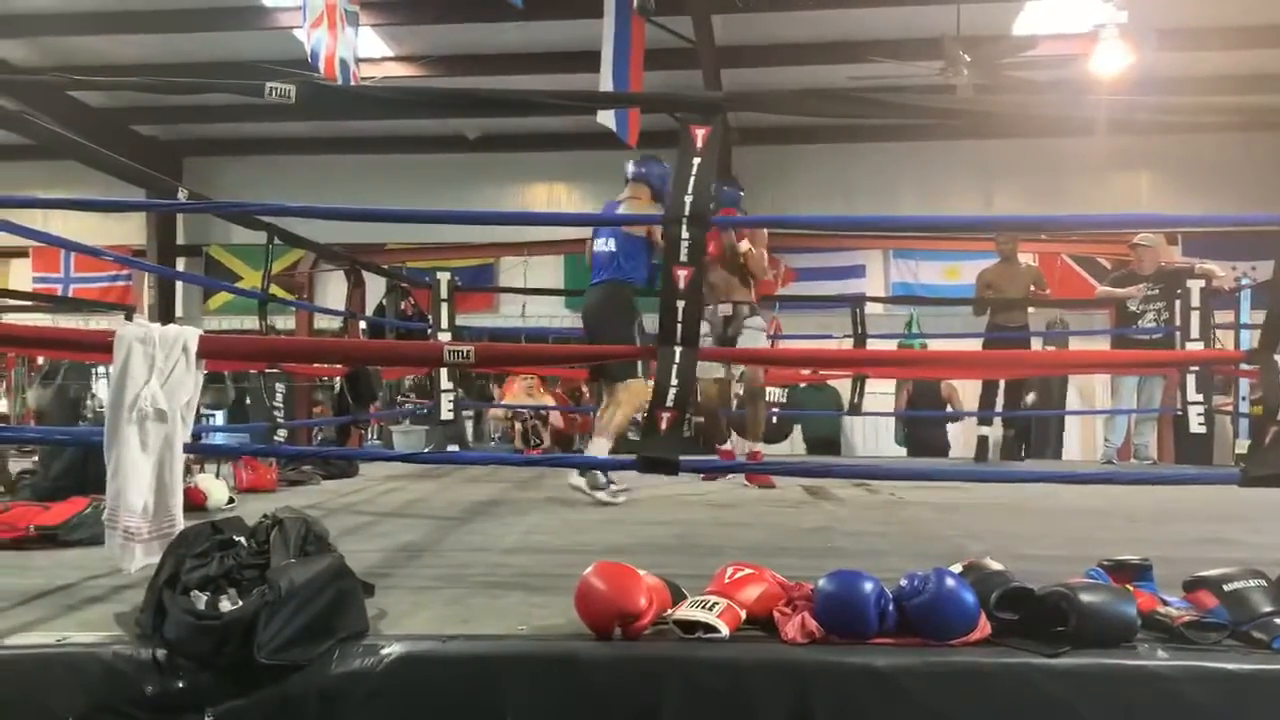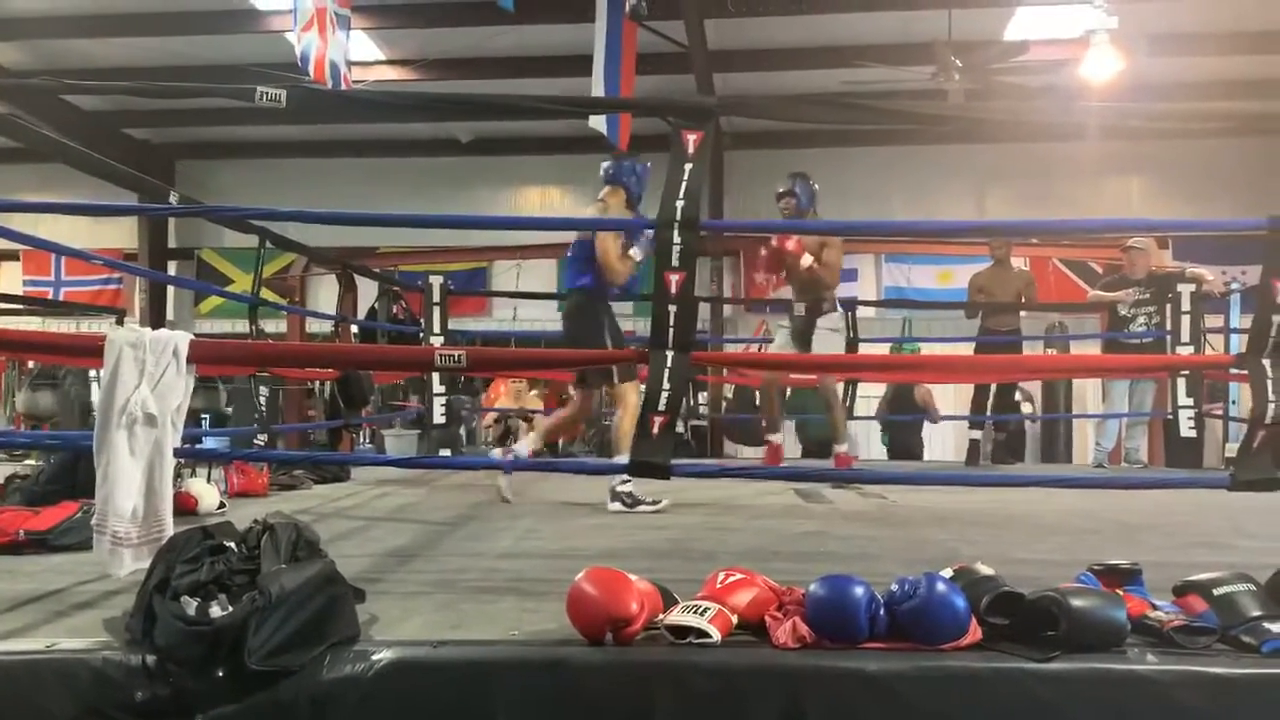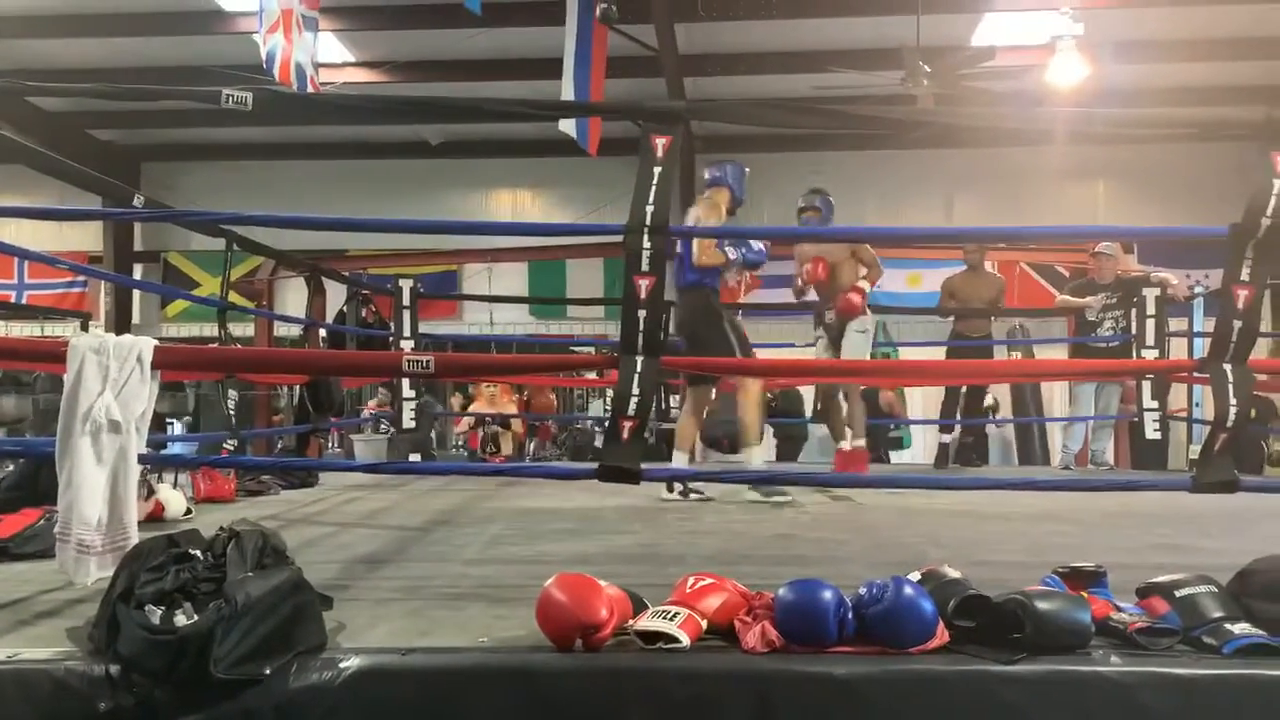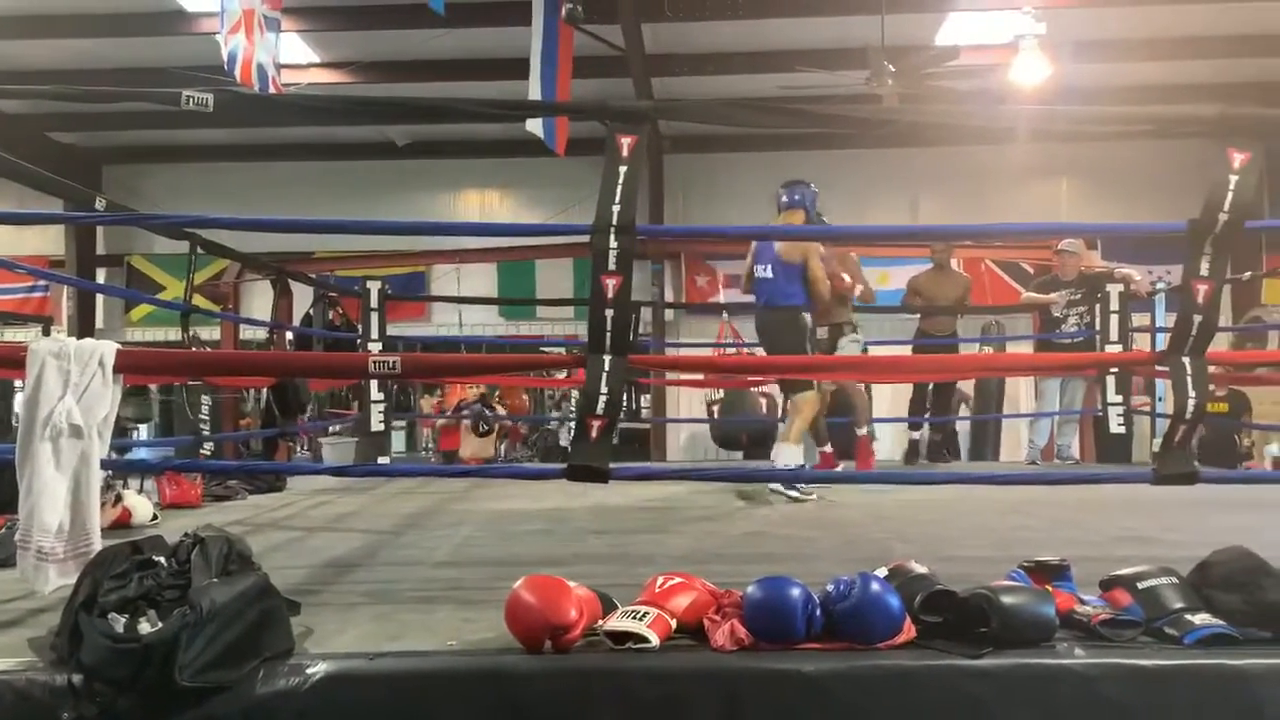
dt=0.7s
person 1, frame 1
left shoulder: (607, 213)
right shoulder: (648, 211)
left hip: (594, 301)
right hip: (618, 301)
left knee: (613, 392)
right knee: (634, 391)
left ankle: (594, 471)
right ankle: (591, 467)
person 1, frame 2
left shoulder: (593, 214)
right shoulder: (605, 217)
right elbow: (614, 275)
left wrist: (629, 247)
right wrist: (638, 249)
left hip: (583, 309)
right hip: (591, 310)
left knee: (582, 404)
right knee: (628, 394)
left ankle: (512, 456)
right ankle: (621, 489)
person 1, frame 3
left shoulder: (698, 212)
right shoulder: (711, 208)
right elbow: (701, 257)
left wrist: (734, 257)
right wrist: (738, 255)
left hip: (688, 304)
right hip: (702, 304)
left knee: (696, 394)
right knee: (749, 384)
left ankle: (676, 480)
person 1, frame 4
left shoulder: (761, 239)
right shoulder: (806, 241)
left elbow: (748, 286)
right elbow: (822, 295)
right wrist: (820, 273)
left hip: (766, 320)
right hip: (789, 321)
left knee: (795, 393)
right knee: (807, 399)
left ankle: (790, 466)
right ankle: (782, 472)
person 2, frame 1
left shoulder: (753, 232)
right shoulder: (702, 235)
left elbow: (761, 275)
left wrist: (741, 241)
right wrist: (704, 255)
left hip: (746, 318)
right hip: (711, 320)
left knee: (755, 383)
right knee: (709, 398)
left ankle: (754, 460)
right ankle: (725, 455)
person 2, frame 2
left shoulder: (827, 232)
right shoulder: (785, 233)
left elbow: (831, 279)
left wrist: (801, 256)
right wrist: (773, 262)
left hip: (823, 314)
right hip: (795, 315)
left knee: (826, 385)
right knee: (769, 381)
left ankle: (843, 458)
right ankle: (774, 447)
person 2, frame 3
left shoulder: (847, 239)
right shoulder: (802, 250)
left elbow: (876, 268)
right elbow: (797, 294)
left wrist: (860, 290)
right wrist: (804, 279)
left hip: (854, 320)
right hip: (826, 323)
left knee: (849, 384)
right knee: (826, 390)
left ankle: (859, 453)
right ankle: (846, 453)
person 2, frame 4
left shoulder: (845, 260)
left elbow: (870, 297)
left wrist: (849, 285)
left hip: (846, 333)
right hip: (817, 338)
left knee: (847, 381)
left ankle: (863, 443)
right ankle: (827, 457)
person 3, frame 1
left shoulder: (1170, 274)
right shoulder: (1122, 277)
left elbow: (1202, 268)
right elbow: (1099, 292)
left wrist: (1219, 274)
right wrist: (1124, 293)
left hip: (1158, 352)
right hip: (1127, 352)
left knee: (1150, 407)
right knee: (1122, 405)
left ankle: (1142, 450)
right ankle: (1109, 451)
person 3, frame 2
left shoulder: (1160, 279)
right shoulder: (1114, 282)
left elbow: (1193, 272)
right elbow: (1091, 297)
left wrist: (1209, 279)
right wrist: (1115, 297)
left hip: (1150, 357)
right hip: (1119, 356)
left knee: (1142, 411)
right knee: (1113, 408)
left ankle: (1133, 453)
right ankle: (1100, 454)
person 3, frame 3
left shoulder: (1127, 283)
right shoulder: (1081, 286)
left elbow: (1158, 276)
right elbow: (1059, 301)
left wrist: (1174, 284)
right wrist: (1083, 302)
left hip: (1116, 360)
right hip: (1085, 359)
left knee: (1108, 413)
right knee: (1080, 411)
left ankle: (1098, 455)
right ankle: (1067, 456)
person 3, frame 4
left shoulder: (1090, 280)
right shoulder: (1045, 283)
left elbow: (1122, 272)
right elbow: (1024, 298)
left wrist: (1137, 279)
right wrist: (1048, 298)
left hip: (1081, 355)
right hip: (1050, 355)
left knee: (1073, 408)
right knee: (1046, 406)
left ankle: (1064, 449)
right ankle: (1033, 451)
person 4, frame 1
left shoulder: (1033, 272)
right shoulder: (986, 274)
left elbow: (1048, 297)
right elbow: (977, 310)
left wrist: (1038, 296)
right wrist: (985, 301)
left hip: (1021, 333)
right hip: (995, 332)
left knee: (1016, 388)
right knee: (990, 386)
left ankle: (1009, 443)
right ankle: (982, 442)
person 4, frame 2
left shoulder: (1025, 276)
right shoulder: (979, 278)
left elbow: (1034, 305)
right elbow: (969, 314)
left wrist: (1026, 301)
right wrist: (976, 304)
left hip: (1013, 337)
right hip: (987, 336)
left knee: (1007, 393)
right knee: (982, 390)
left ankle: (999, 447)
right ankle: (974, 446)
person 4, frame 3
left shoulder: (998, 282)
right shoulder: (952, 282)
right elbow: (940, 310)
left wrist: (996, 310)
right wrist: (951, 309)
left hip: (984, 342)
right hip: (959, 341)
left knee: (977, 397)
right knee: (952, 394)
left ankle: (966, 449)
right ankle: (943, 448)
person 4, frame 4
left shoulder: (964, 281)
right shoulder: (918, 281)
left elbow: (966, 307)
right elbow: (905, 303)
left wrist: (962, 308)
right wrist: (918, 306)
left hip: (950, 340)
right hip: (924, 339)
left knee: (944, 394)
right knee: (920, 392)
left ankle: (935, 446)
right ankle: (914, 444)
